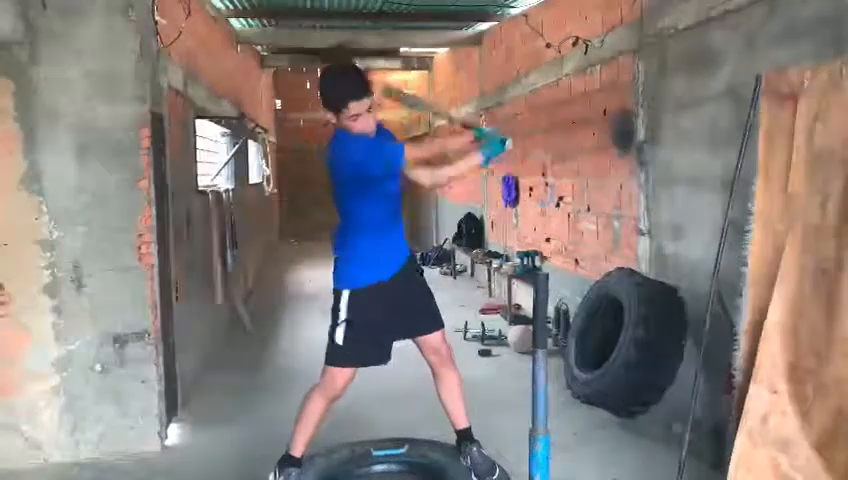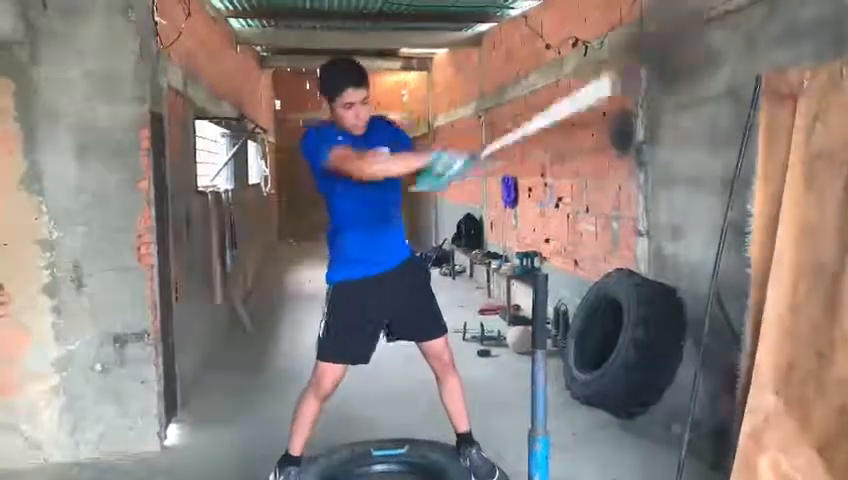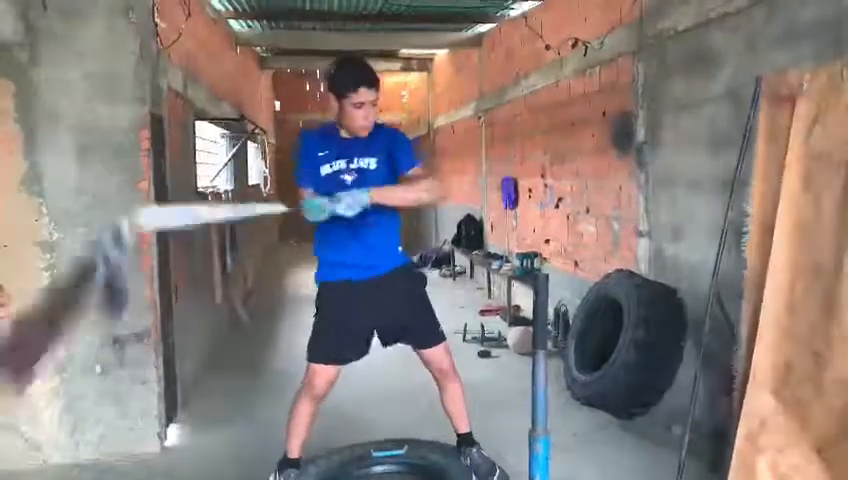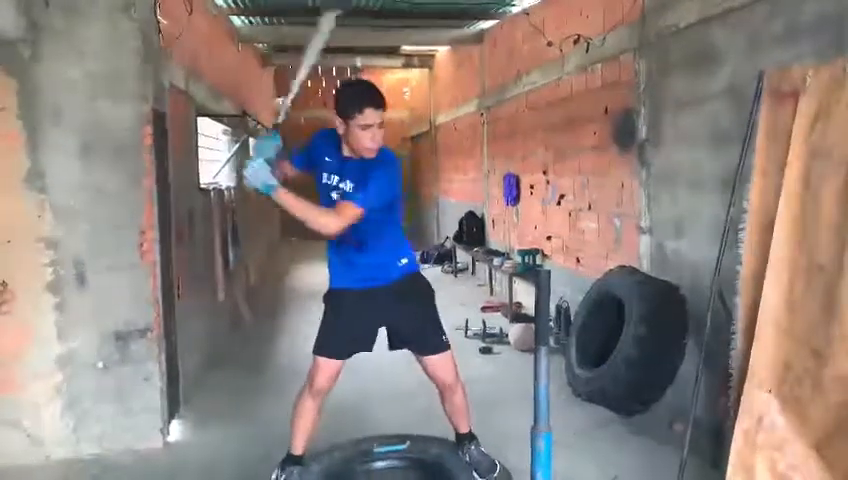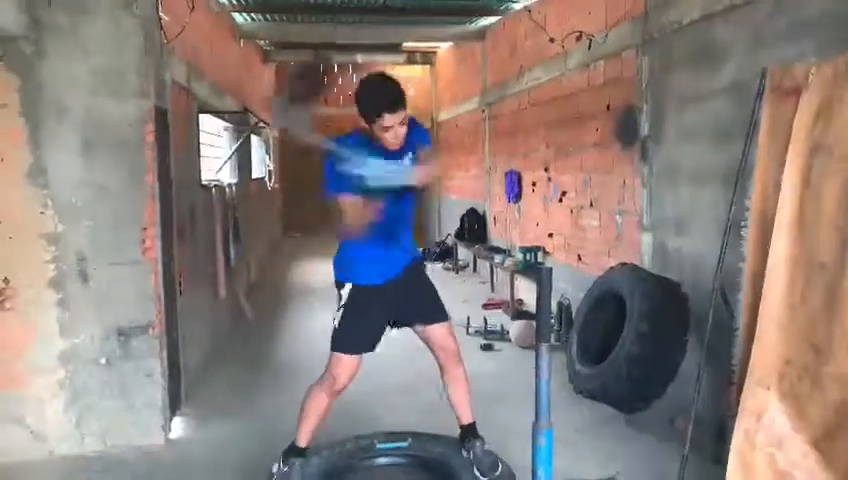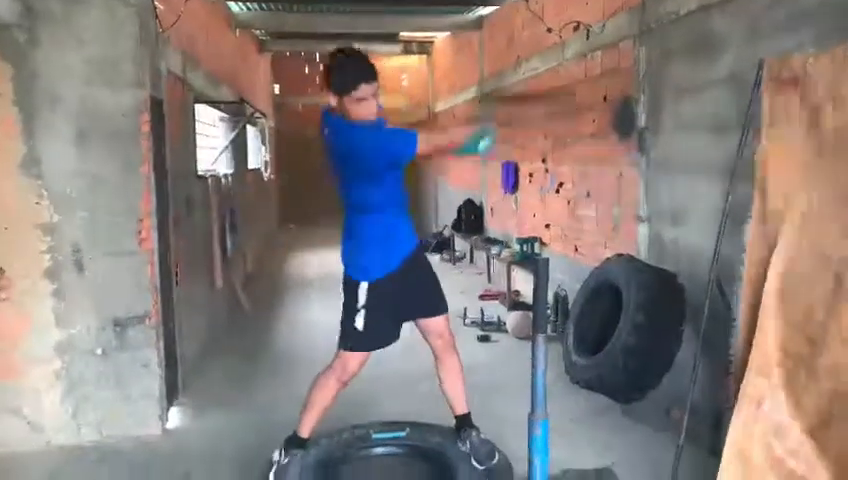
dt=0.2s
person 1, frame 1
left shoulder: (373, 137)
right shoulder: (350, 148)
left elbow: (424, 176)
right elbow: (428, 150)
left wrist: (481, 156)
right wrist: (478, 136)
left hip: (400, 266)
right hip: (360, 281)
left knee: (440, 354)
right knee: (334, 382)
left ankle: (467, 444)
person 1, frame 2
left shoulder: (385, 130)
right shoulder: (318, 138)
left elbow: (418, 178)
right elbow: (359, 167)
left wrist: (433, 168)
right wrist: (431, 158)
left hip: (402, 266)
right hip: (352, 278)
left knee: (443, 360)
right knee: (323, 382)
left ankle: (467, 445)
person 1, frame 3
left shoulder: (391, 140)
right shoulder: (312, 143)
left elbow: (432, 189)
right elbow: (308, 199)
left wrist: (369, 196)
right wrist: (310, 206)
left hip: (393, 276)
right hip: (338, 284)
left knee: (443, 367)
right knee: (316, 384)
left ankle: (467, 446)
person 1, frame 4
left shoulder: (385, 169)
right shoulder: (323, 144)
left elbow: (332, 223)
right elbow: (290, 171)
left wrist: (272, 186)
right wrist: (270, 159)
left hip: (401, 282)
right hip: (348, 288)
left knee: (446, 377)
right knee: (319, 382)
left ankle: (467, 443)
person 1, frame 5
left shoulder: (414, 132)
right shoulder: (343, 155)
left elbow: (427, 165)
right elbow: (352, 227)
right wrist: (374, 196)
left hip: (405, 264)
right hip: (362, 276)
left knee: (449, 350)
right knee: (340, 375)
left ankle: (470, 438)
person 1, frame 6
left shoulder: (337, 120)
right shoulder: (357, 137)
left elbow: (416, 147)
right elbow: (423, 145)
left wrist: (464, 135)
right wrist: (466, 134)
left hip: (405, 251)
right hip: (371, 265)
left knee: (444, 339)
right knee: (346, 367)
left ankle: (465, 428)
